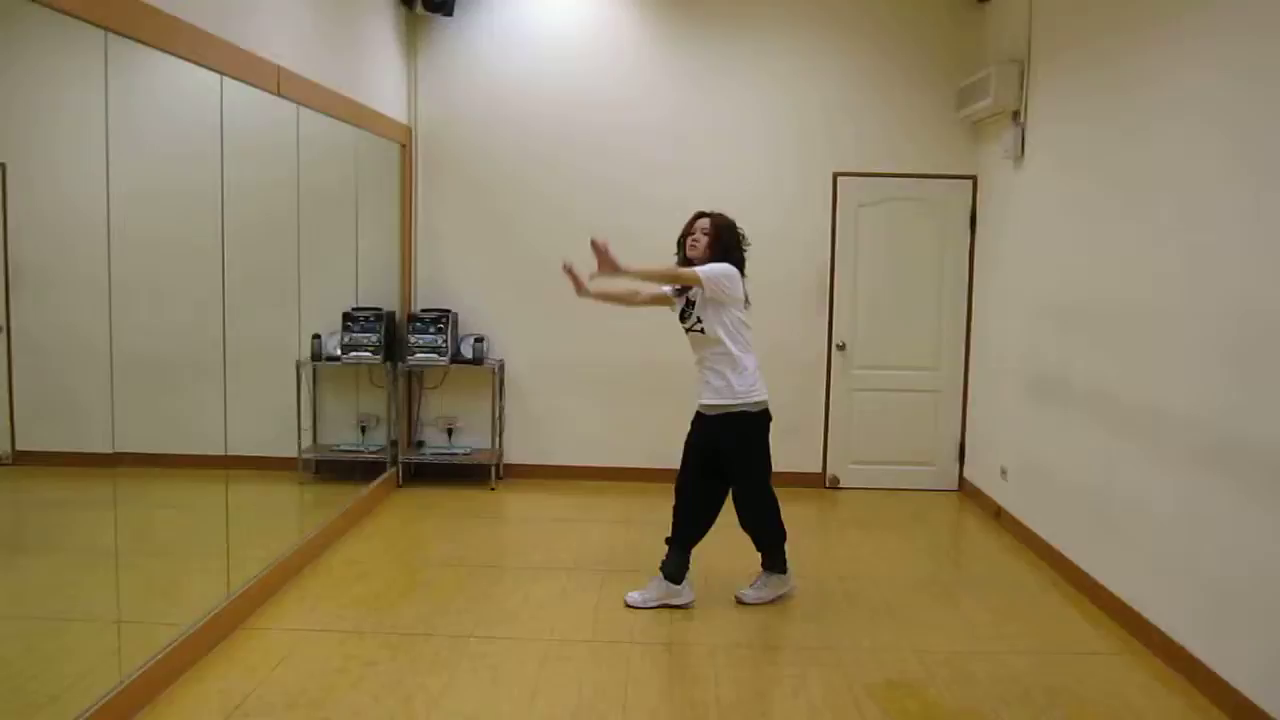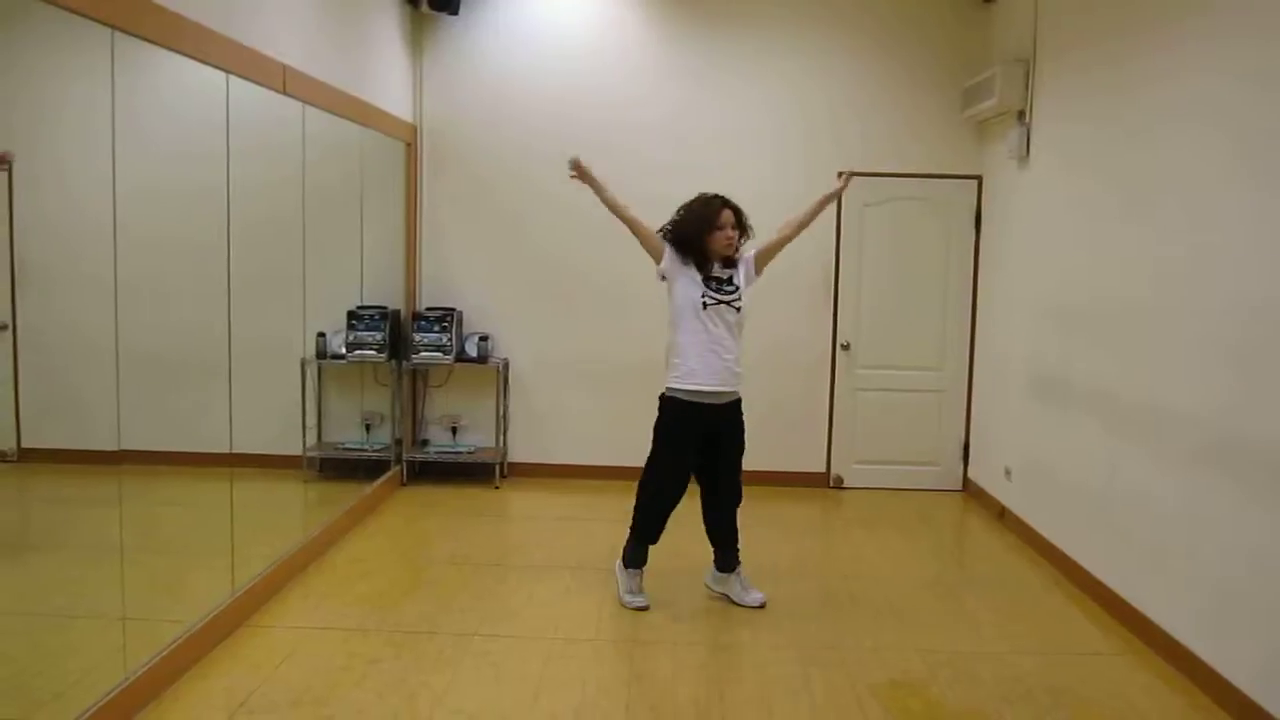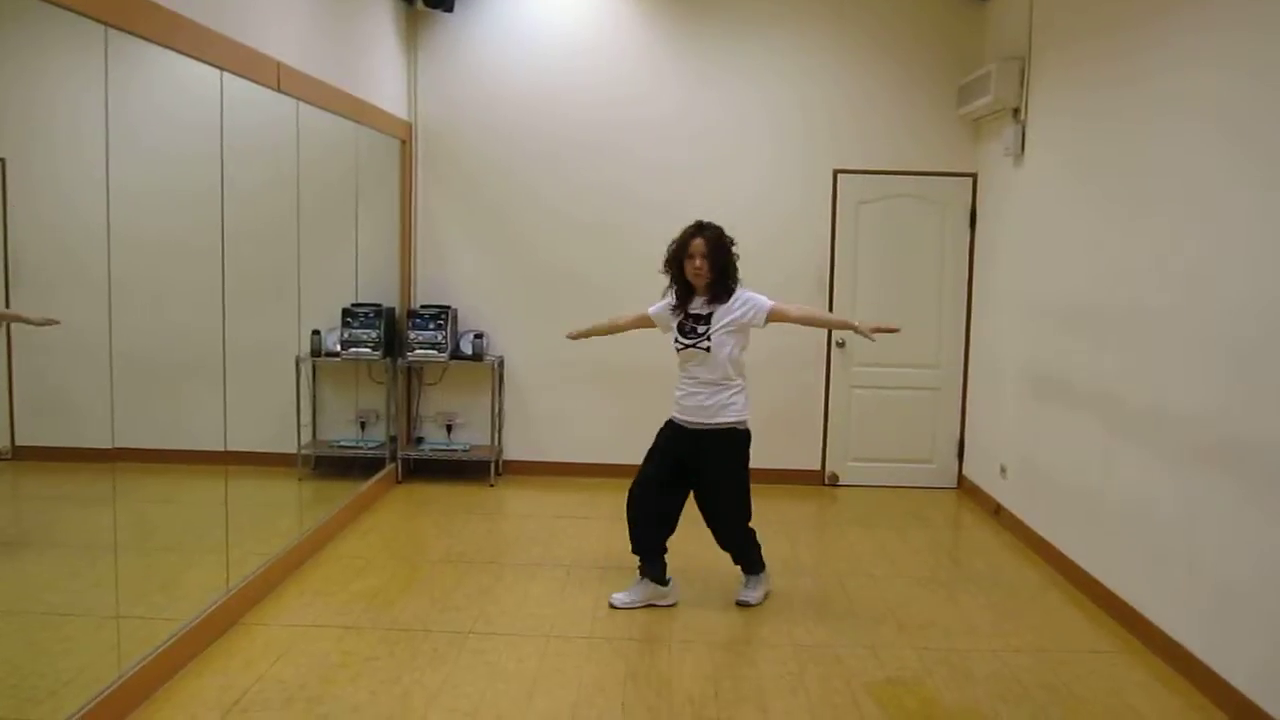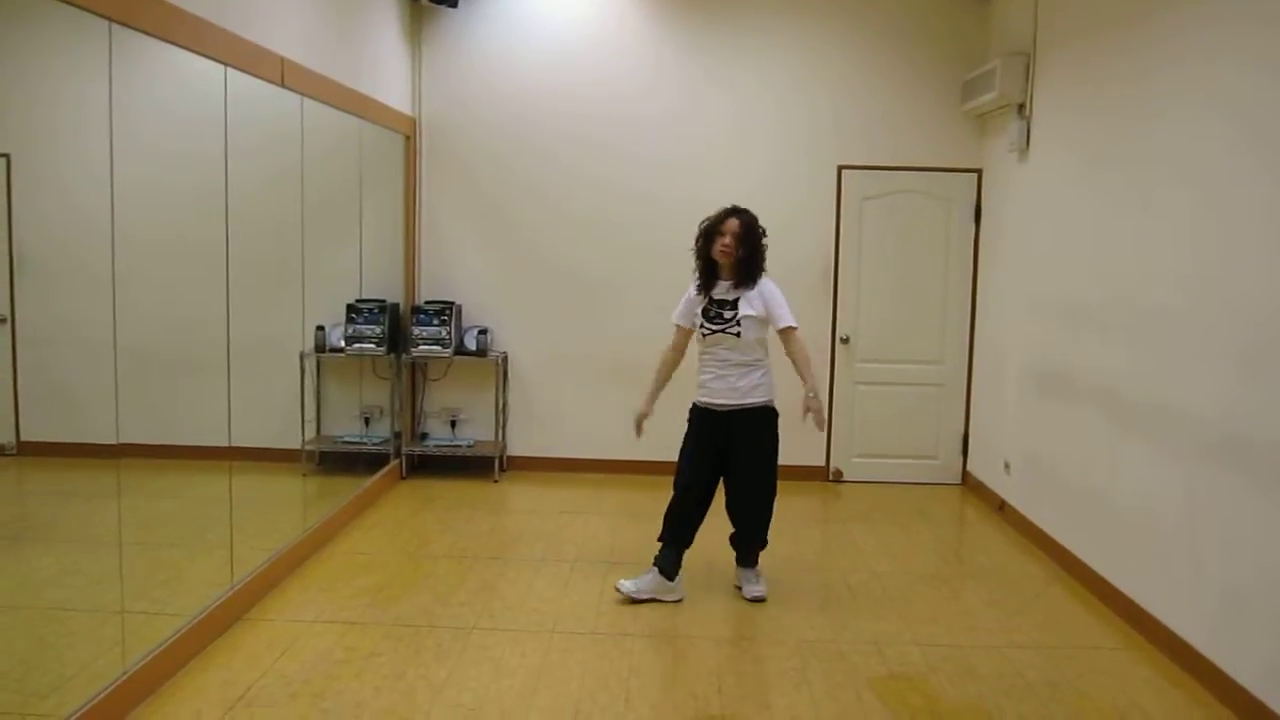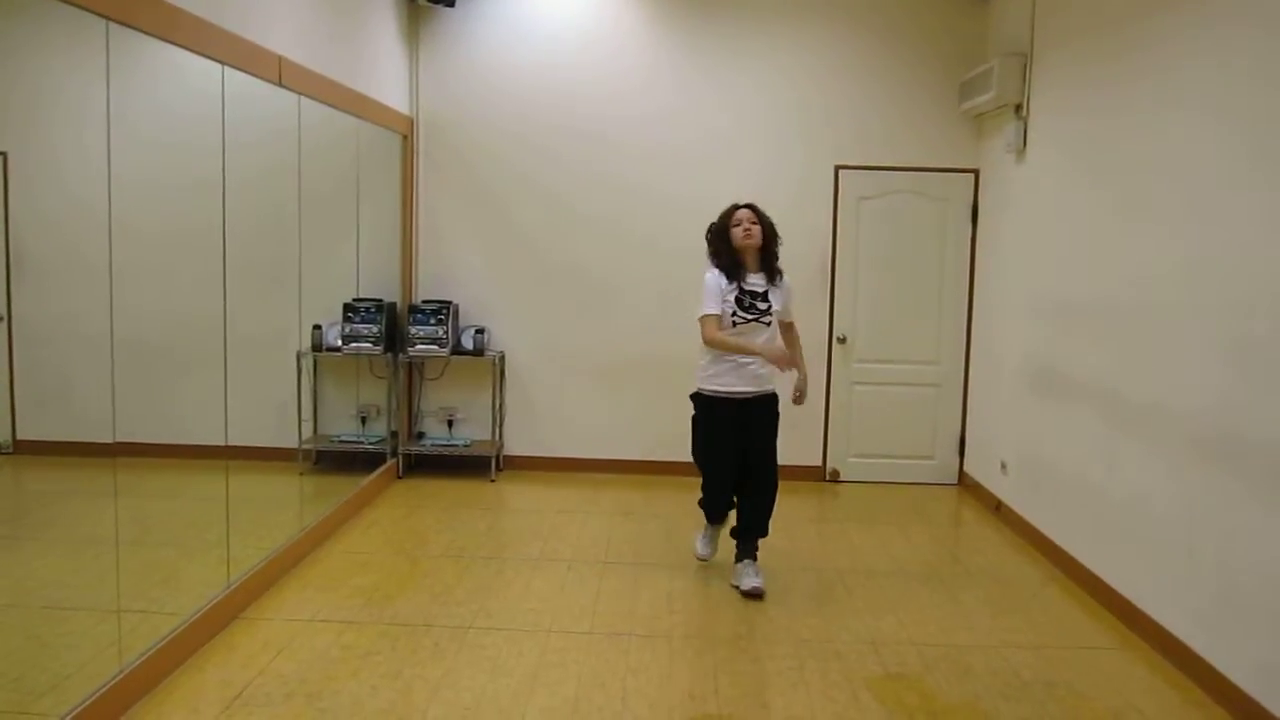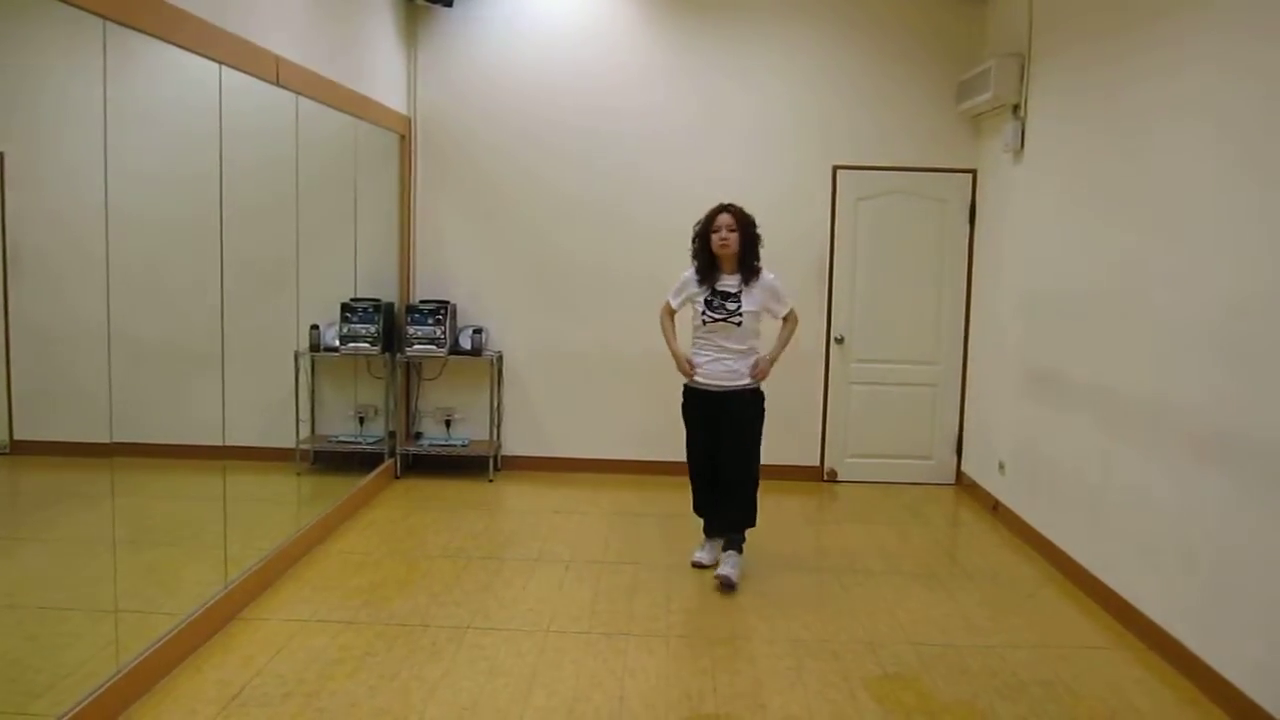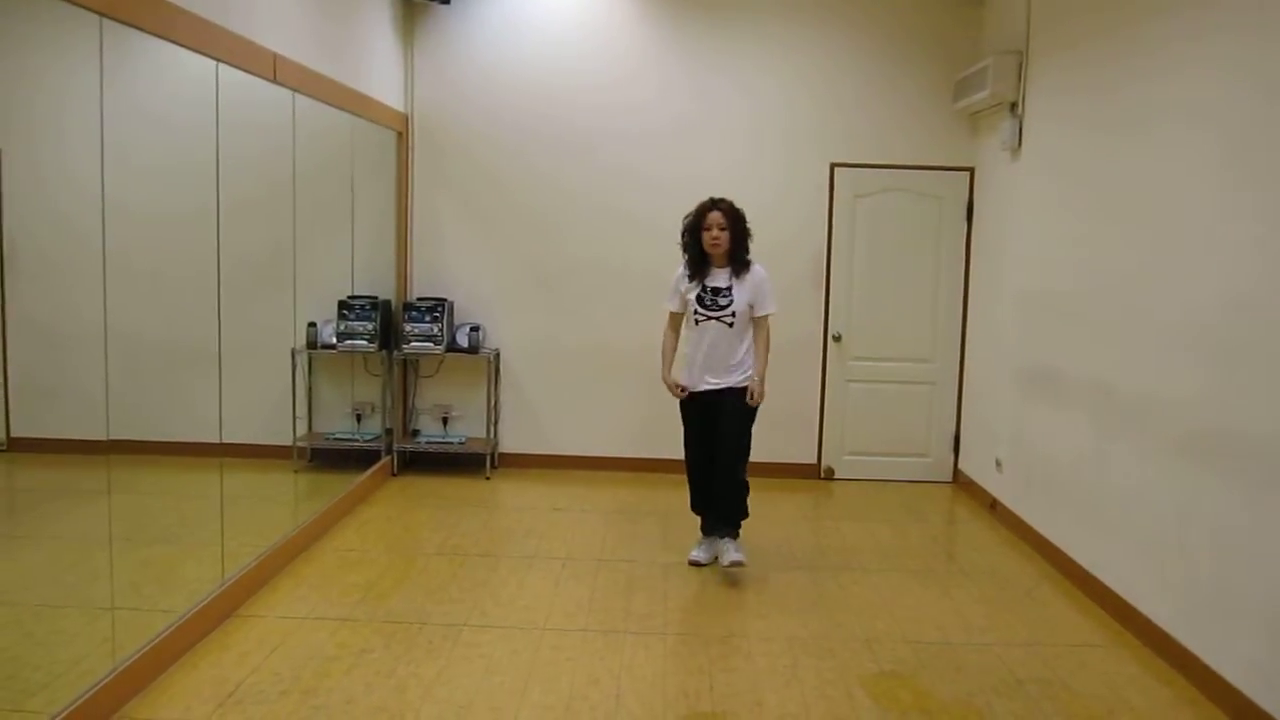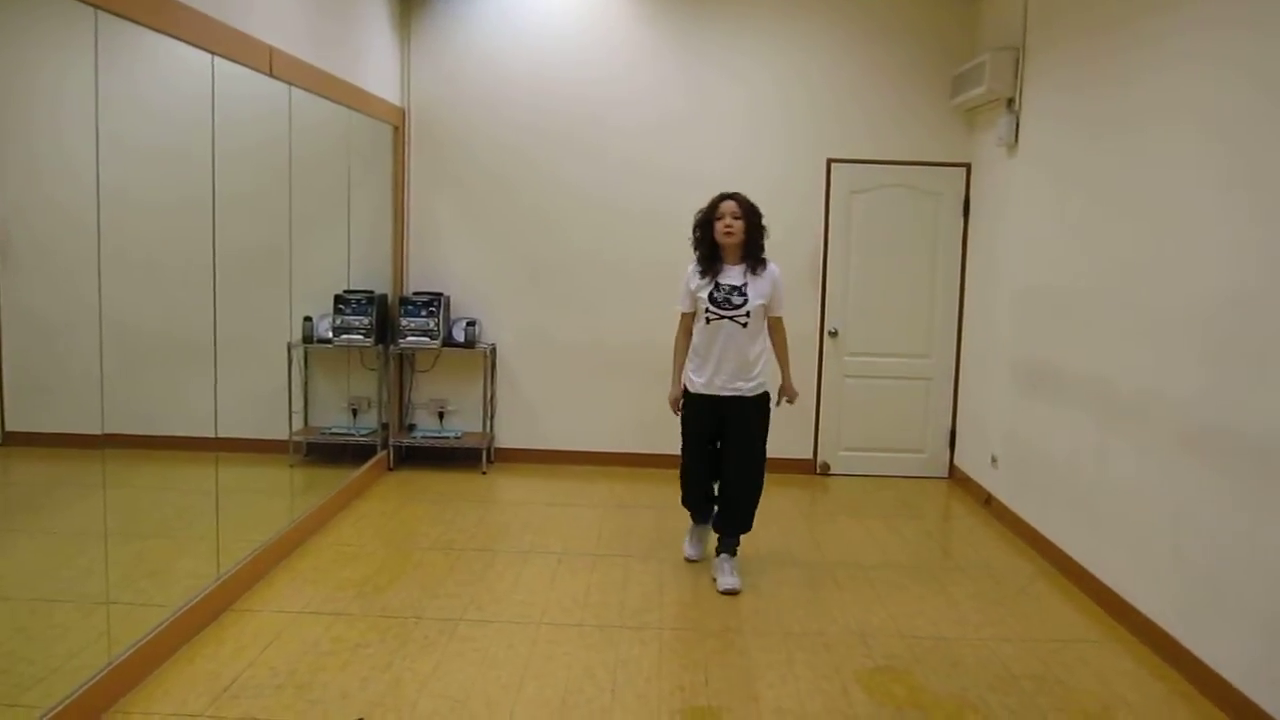
dt=0.5s
person 1, frame 1
left shoulder: (725, 277)
right shoulder: (682, 294)
left elbow: (684, 277)
right elbow: (642, 298)
left wrist: (621, 270)
right wrist: (590, 290)
left hip: (743, 410)
right hip: (710, 412)
left knee: (752, 497)
right knee: (691, 499)
left ankle: (776, 573)
right ankle: (673, 581)
person 1, frame 2
left shoulder: (743, 270)
right shoulder: (677, 266)
left elbow: (785, 233)
right elbow: (634, 223)
left wrist: (830, 196)
right wrist: (594, 182)
left hip: (727, 405)
right hip: (682, 403)
left knee: (723, 495)
right knee: (660, 489)
left ankle: (726, 572)
right ankle: (631, 569)
person 1, frame 3
left shoulder: (739, 303)
right shoulder: (676, 304)
left elbow: (794, 313)
right elbow: (629, 321)
left wrist: (853, 325)
right wrist: (585, 331)
left hip: (725, 429)
right hip: (681, 426)
left knee: (726, 515)
right knee: (644, 499)
left ankle: (755, 574)
right ankle: (654, 581)
person 1, frame 4
left shoulder: (762, 290)
right shoulder: (699, 291)
left elbow: (792, 339)
right elbow: (676, 348)
left wrist: (811, 390)
right wrist: (650, 398)
left hip: (753, 411)
right hip: (708, 410)
left knee: (751, 495)
right knee: (689, 490)
left ankle: (748, 568)
right ankle: (664, 575)
person 1, frame 5
left shoulder: (778, 282)
right shoulder: (717, 279)
left elbow: (789, 328)
right elbow: (710, 334)
left wrist: (801, 371)
right wrist: (763, 351)
left hip: (760, 398)
right hip: (717, 395)
left knee: (759, 478)
right knee: (716, 472)
left ankle: (746, 559)
right ankle: (713, 522)
person 1, frame 6
left shoulder: (763, 281)
right shoulder: (694, 278)
left elbow: (791, 319)
right elbow: (666, 312)
left wrist: (772, 357)
right wrist: (676, 353)
left hip: (743, 391)
right hip: (700, 389)
left knee: (740, 468)
right knee: (703, 466)
left ankle: (733, 551)
right ankle: (713, 535)
person 1, frame 7
left shoulder: (753, 276)
right shoulder: (686, 276)
left elbow: (761, 329)
right elbow: (673, 328)
left wrist: (760, 377)
right wrist: (667, 371)
left hip: (736, 387)
right hip: (695, 388)
left knee: (730, 460)
right knee: (699, 463)
left ankle: (730, 536)
right ankle: (710, 533)
person 1, frame 8
left shoulder: (768, 274)
right shoulder: (698, 273)
left elbow: (775, 328)
right elbow: (685, 330)
left wrist: (787, 379)
right wrist: (676, 382)
left hip: (749, 393)
right hip: (701, 390)
left knee: (742, 474)
right knee: (696, 467)
left ankle: (726, 553)
right ankle: (701, 523)
